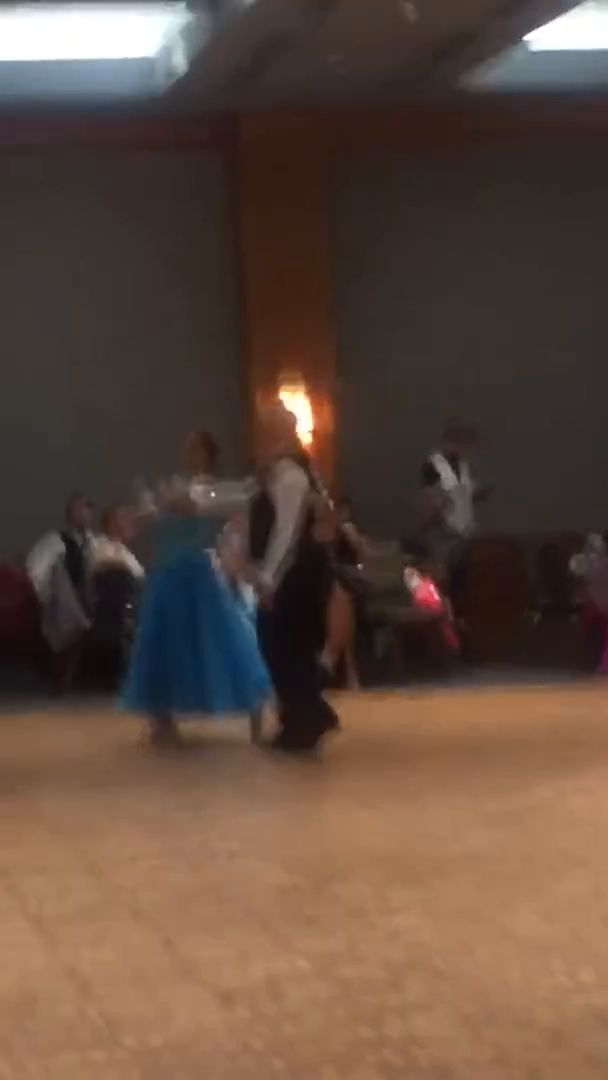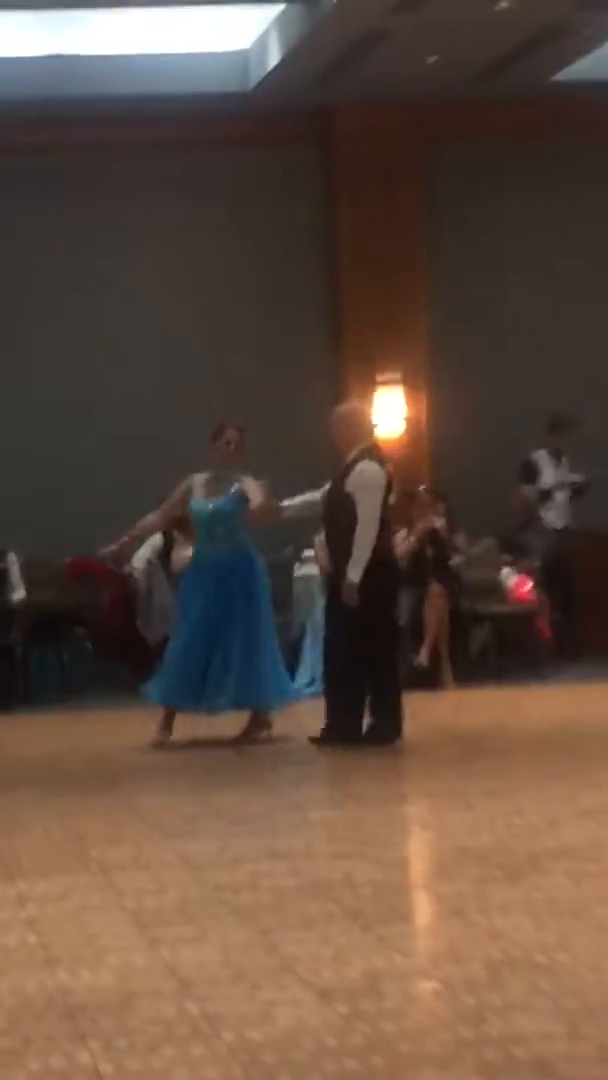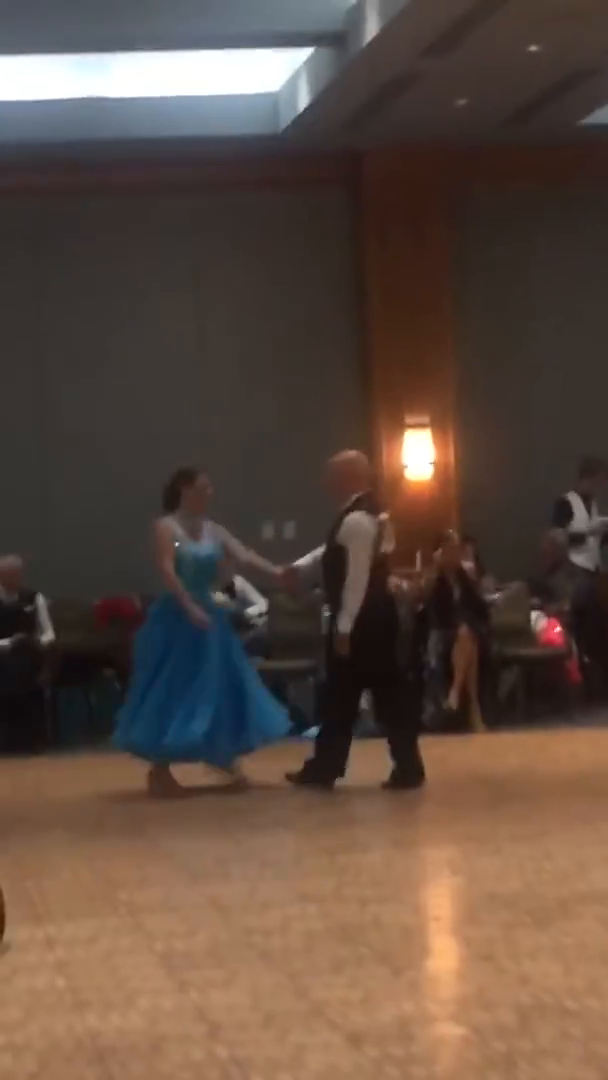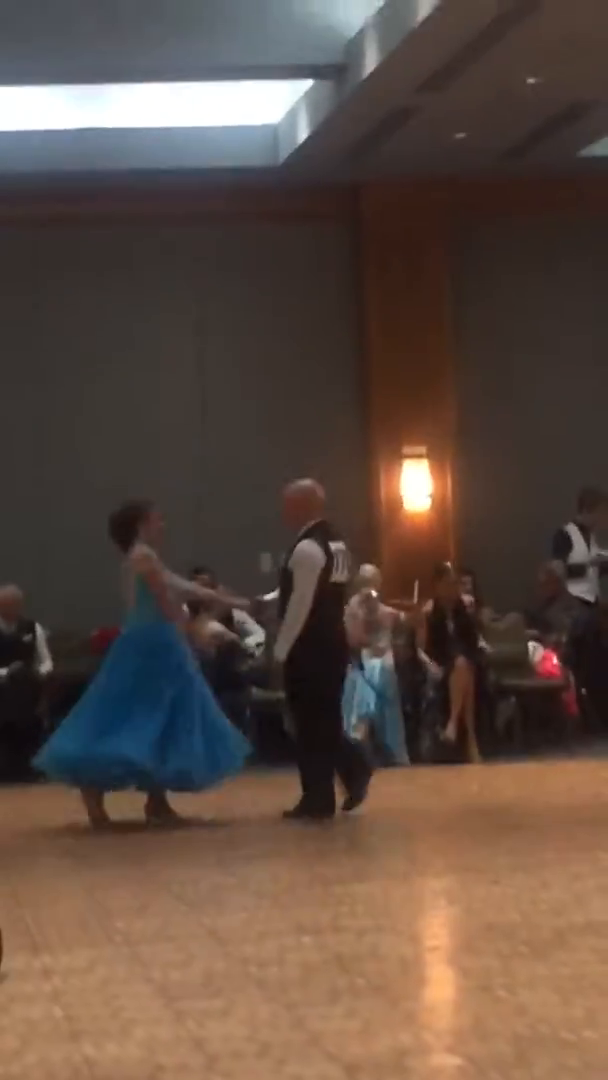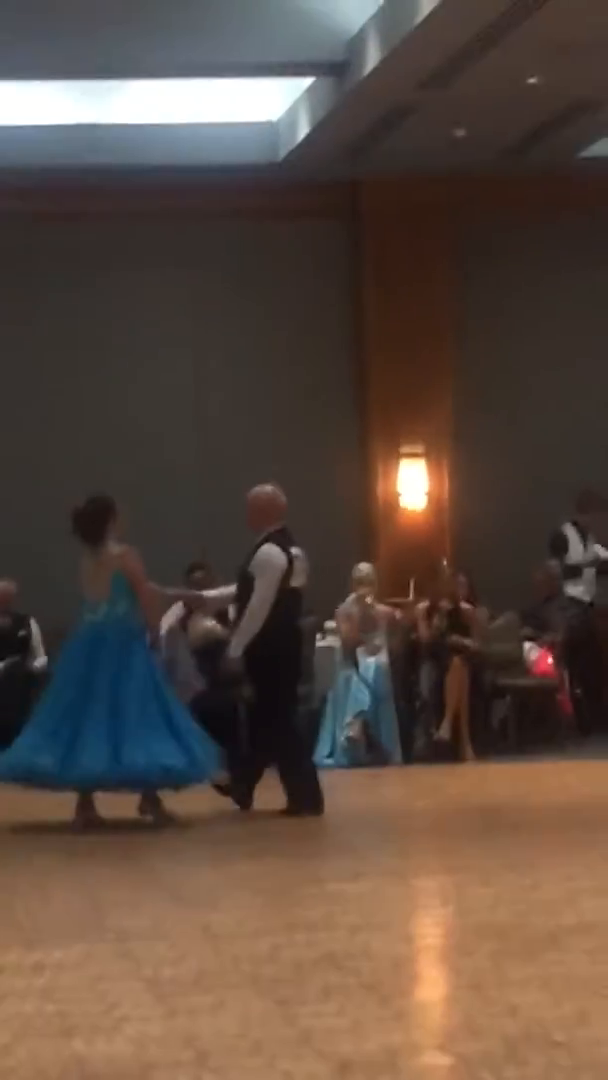
dt=0.3s
person 1, frame 1
left shoulder: (289, 473)
right shoulder: (280, 471)
left elbow: (287, 532)
right elbow: (256, 503)
left wrist: (268, 580)
left hip: (291, 575)
right hip: (286, 574)
left knee: (286, 650)
right knee: (288, 649)
left ankle: (311, 719)
right ankle: (301, 723)
person 1, frame 2
left shoulder: (366, 470)
right shoulder: (355, 468)
left elbow: (368, 528)
right elbow: (324, 496)
left wrist: (351, 578)
right wrist: (282, 507)
left hip: (367, 575)
right hip: (362, 573)
left knee: (348, 649)
right knee: (375, 649)
left ankle: (343, 727)
right ankle: (384, 724)
person 1, frame 3
left shoulder: (356, 519)
right shoulder: (363, 514)
left elbow: (357, 577)
right elbow: (333, 550)
left wrist: (343, 627)
right wrist: (301, 566)
left hip: (363, 621)
right hip: (375, 618)
left knee: (341, 695)
right knee: (388, 692)
left ankle: (325, 768)
right ankle: (407, 766)
person 1, frame 4
left shoulder: (307, 548)
right shoulder: (332, 543)
left elbow: (300, 605)
left wrist: (280, 651)
left hip: (311, 647)
right hip: (331, 642)
left knee: (312, 721)
right knee: (324, 718)
left ankle: (317, 800)
right ankle: (355, 768)
person 1, frame 5
left shoulder: (270, 552)
right shoulder: (285, 548)
left elbow: (259, 607)
right elbow: (253, 594)
left wrist: (236, 650)
right wrist: (207, 597)
left hip: (270, 649)
right hip: (282, 646)
left knee: (279, 720)
right knee: (266, 719)
left ankle: (306, 797)
right ankle: (243, 786)
person 2, frame 1
left shoulder: (201, 487)
right shoulder: (176, 484)
left hip: (188, 573)
right hip: (169, 572)
left knee: (203, 644)
right knee: (162, 645)
right ankle: (164, 721)
person 2, frame 2
left shoulder: (244, 484)
right shoulder: (193, 484)
left elbow: (258, 506)
right elbow: (161, 517)
left wrist: (258, 510)
right wrist: (124, 544)
left hip: (239, 571)
right hip: (204, 571)
left knee: (242, 643)
right knee: (192, 645)
left ankle: (259, 716)
right ankle: (167, 721)
person 2, frame 3
left shoulder: (214, 530)
right shoulder: (165, 527)
left elbow: (244, 556)
right elbow: (166, 571)
left wrist: (278, 573)
right wrist: (190, 607)
left hip: (207, 614)
right hip: (174, 616)
left knee: (221, 687)
right knee: (170, 691)
left ankle: (220, 757)
right ankle: (159, 770)
person 2, frame 4
left shoulder: (144, 559)
right shoulder: (145, 557)
left elbow: (183, 587)
right elbow: (170, 603)
left wrist: (230, 601)
right wrist: (189, 633)
left hip: (143, 646)
right hip: (153, 646)
left knee: (160, 718)
right knee: (154, 719)
person 2, frame 5
left shoulder: (86, 560)
right shoulder: (124, 555)
right elbow: (146, 602)
right wrist: (152, 630)
left hip: (88, 644)
right hip: (122, 644)
left knee: (86, 716)
right knee: (136, 716)
left ankle: (85, 804)
right ankle: (149, 797)
